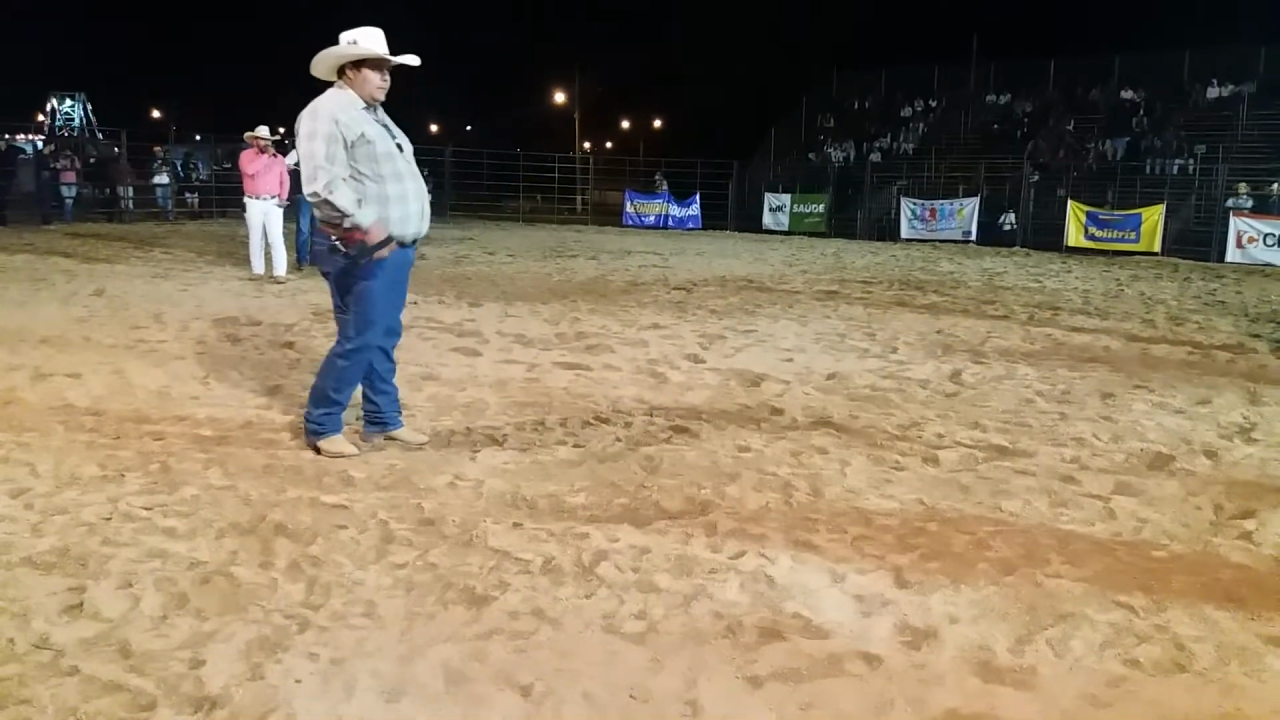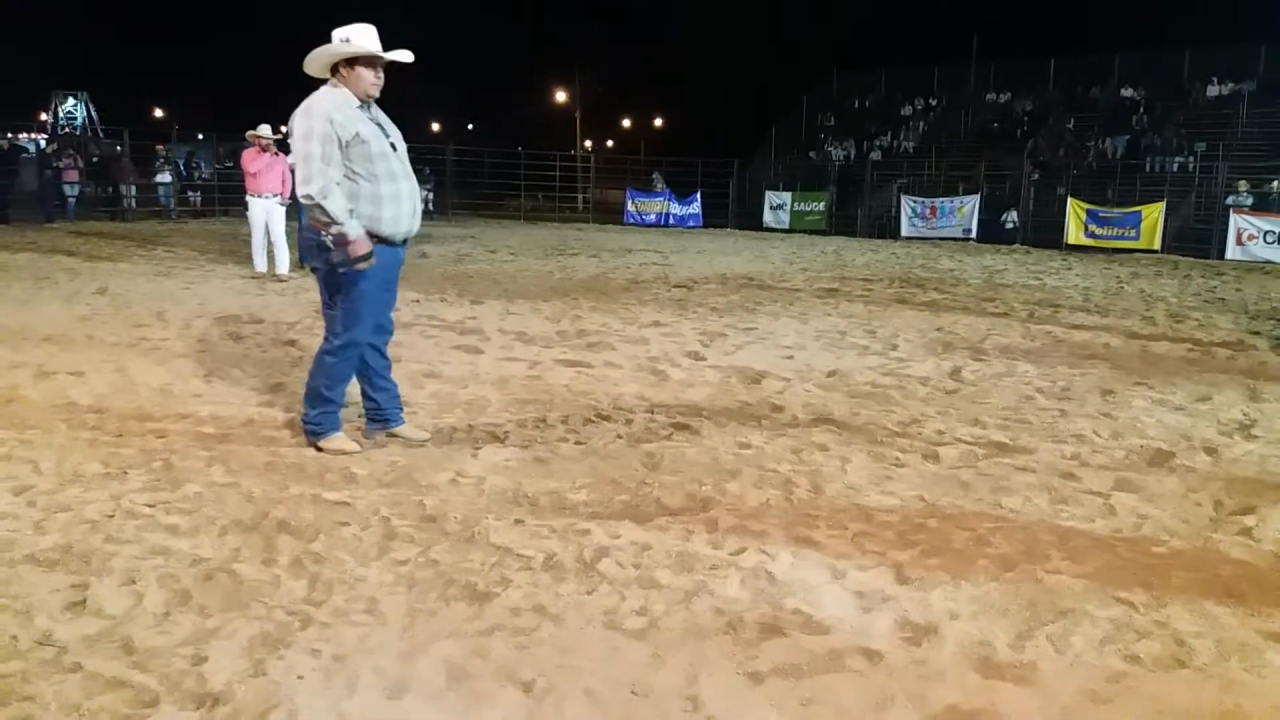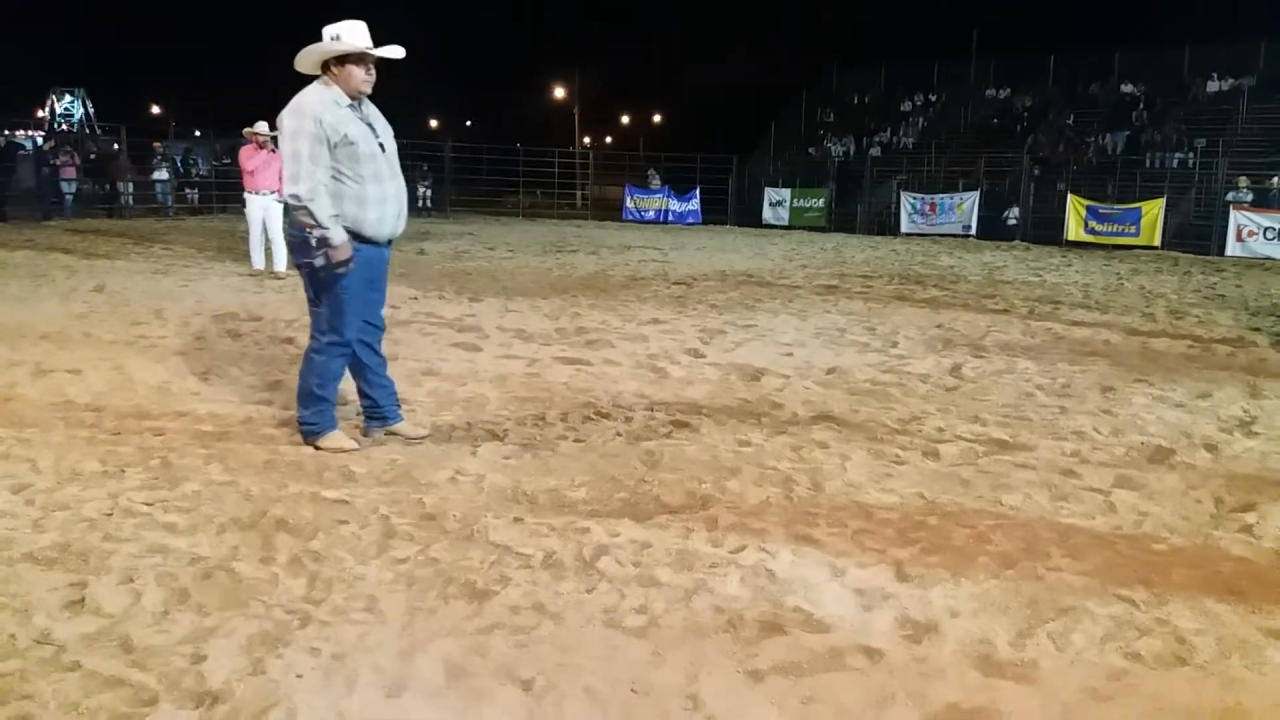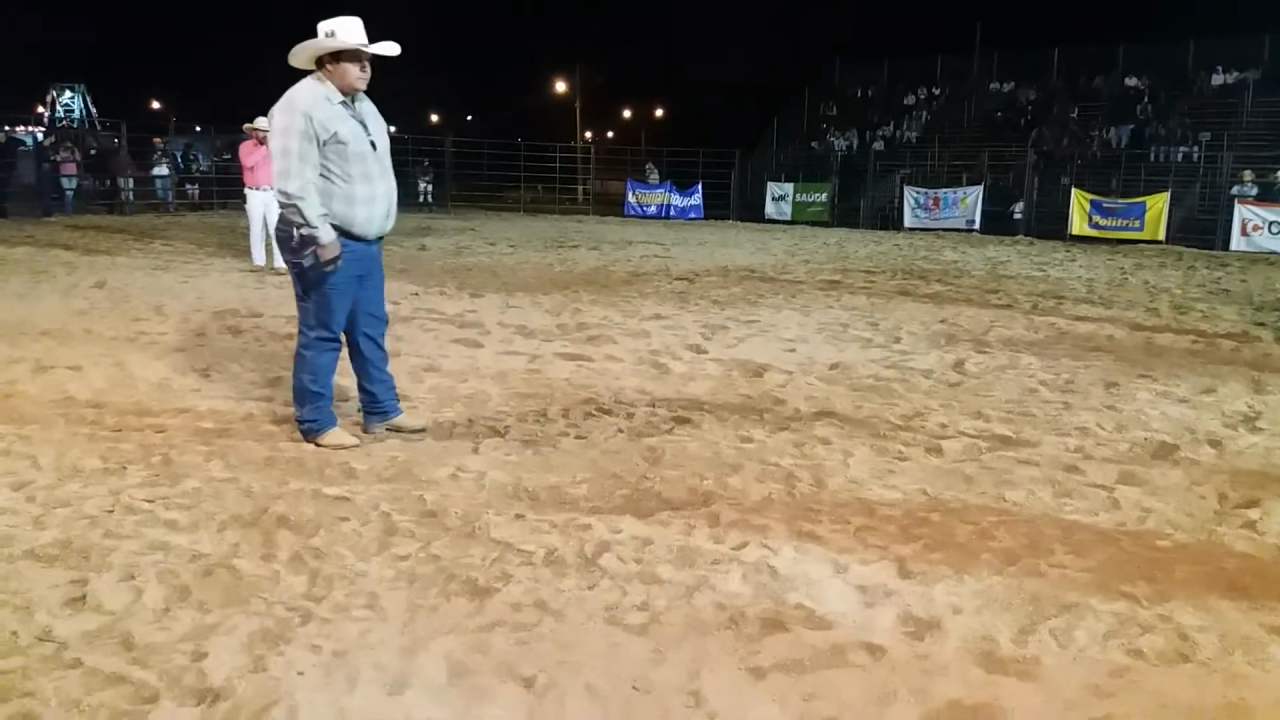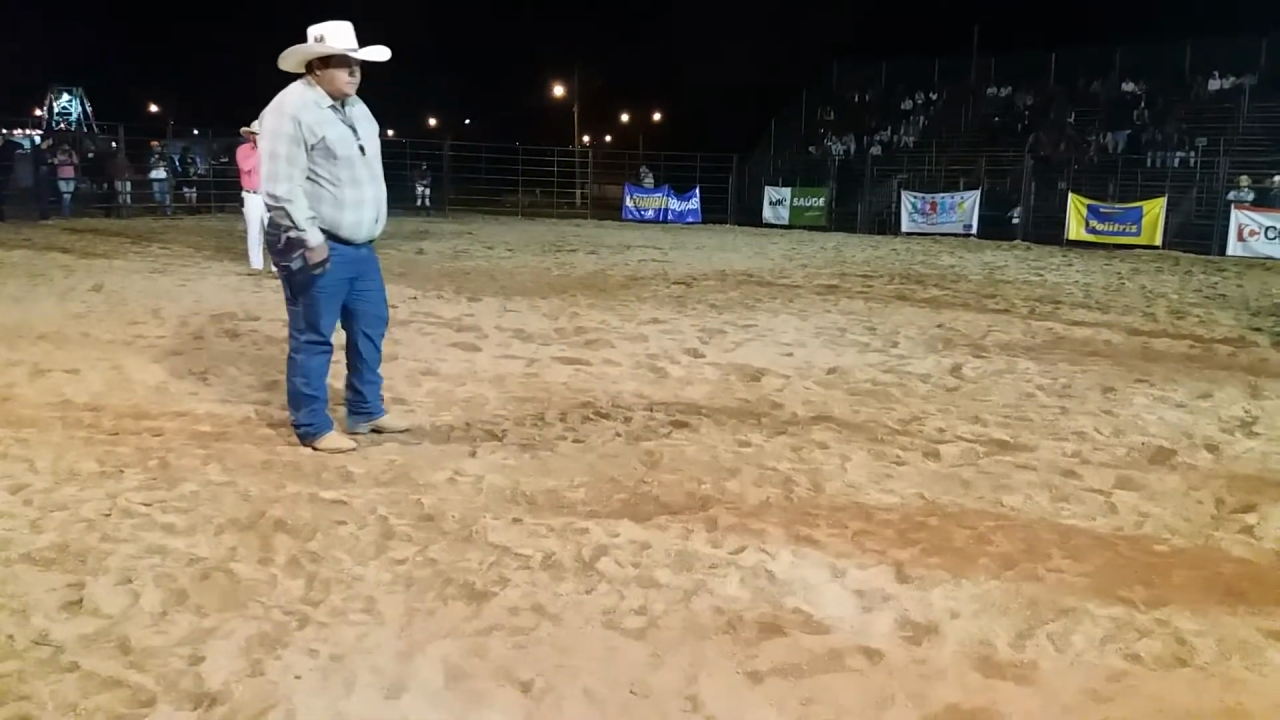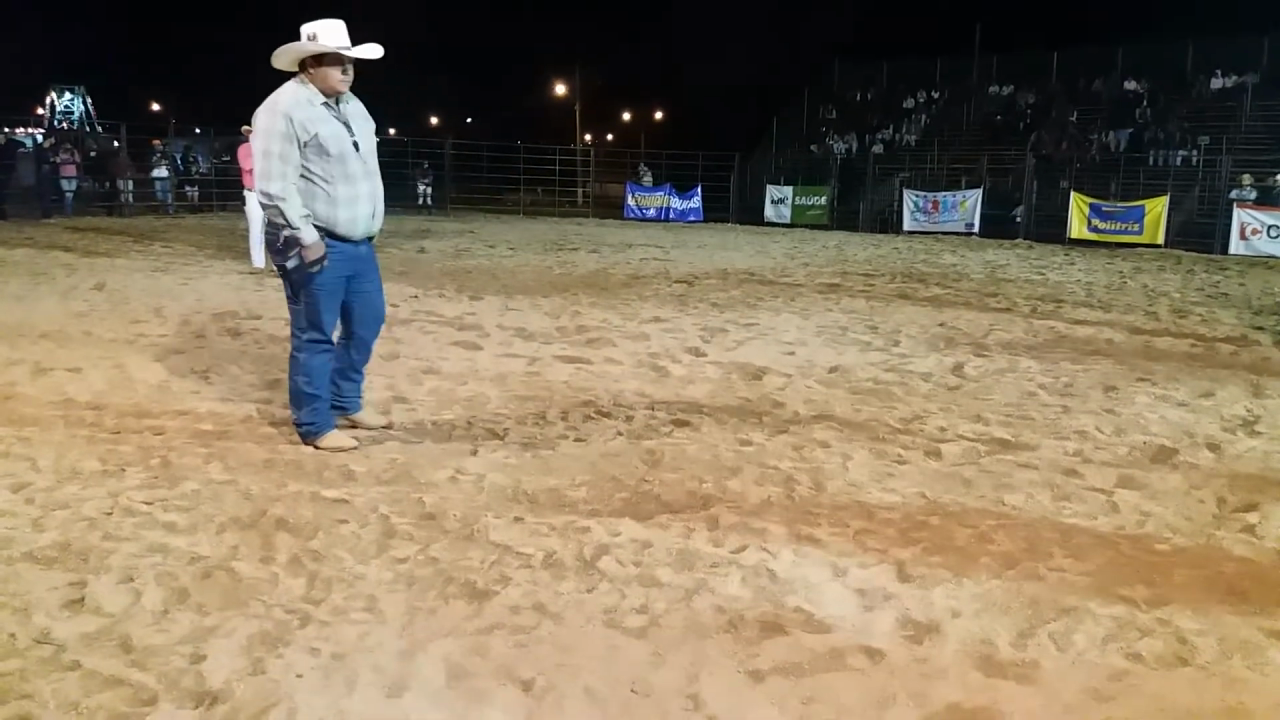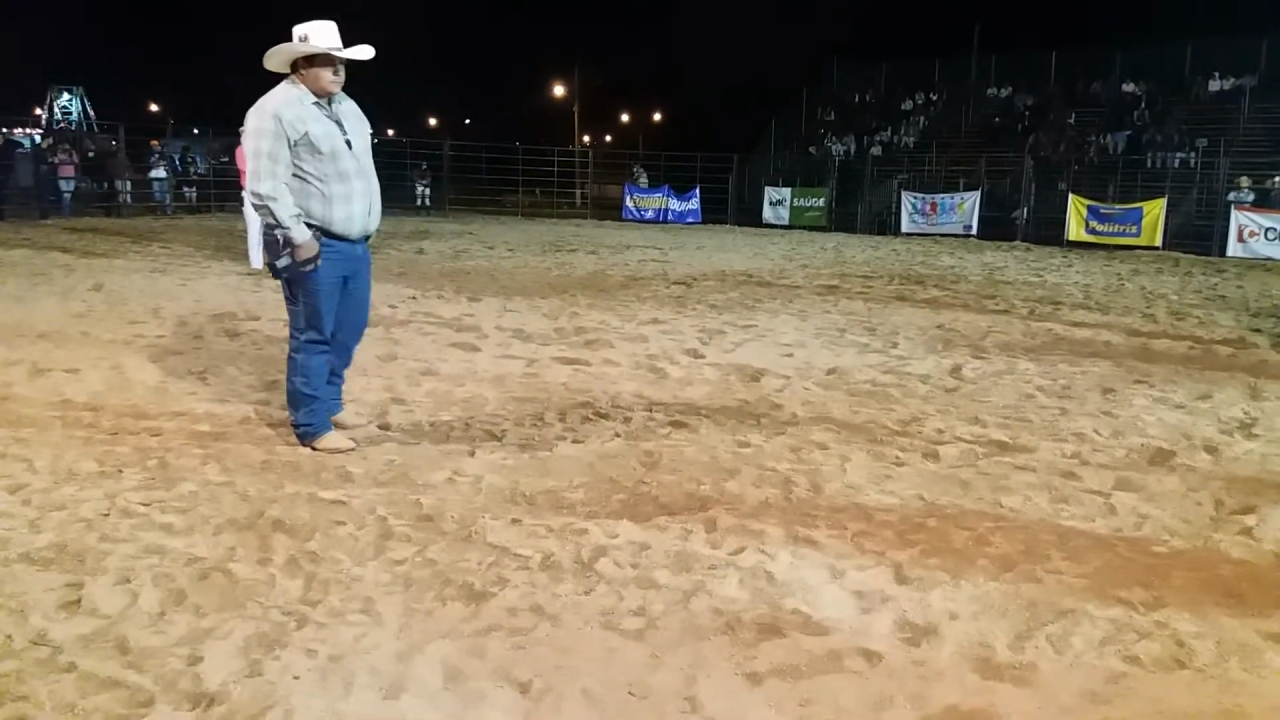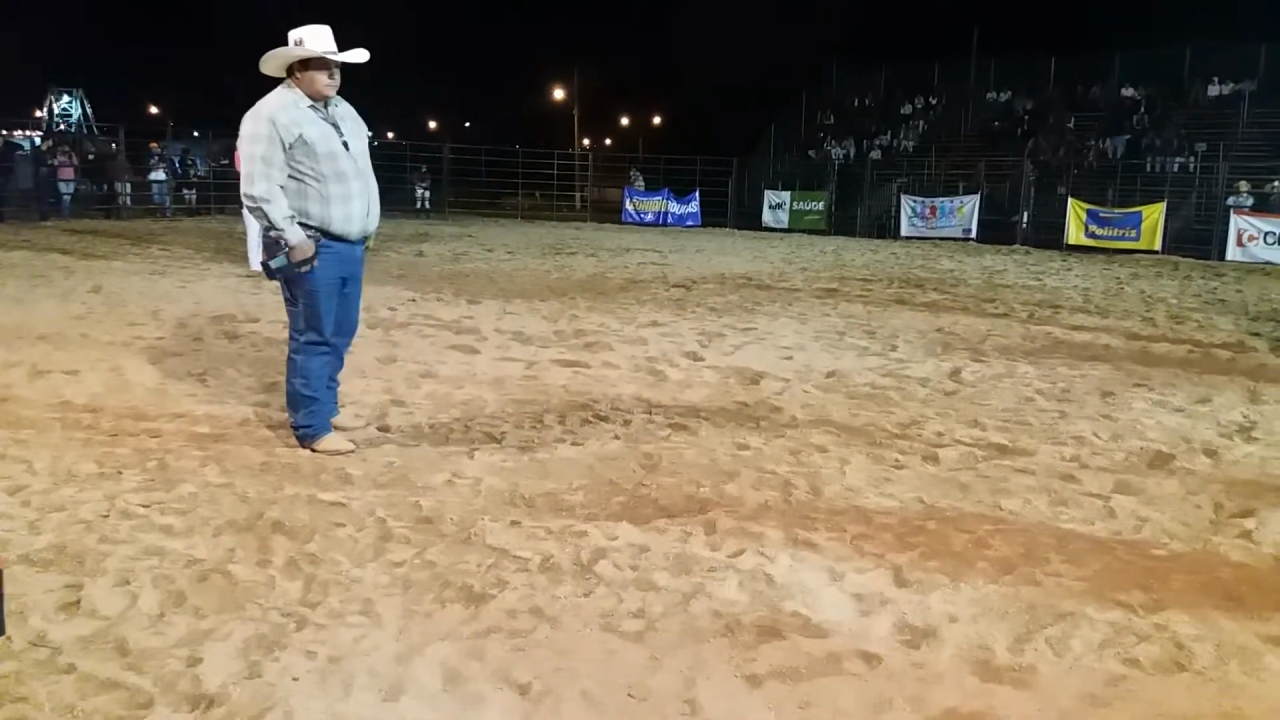
dt=0.1s
person 1, frame 1
left shoulder: (375, 115)
right shoulder: (327, 113)
right elbow: (323, 184)
left wrist: (403, 233)
right wrist: (366, 224)
left hip: (395, 248)
right hip: (357, 250)
left knee: (384, 337)
right knee: (359, 339)
left ankle: (383, 420)
right ankle: (321, 424)
person 1, frame 2
left shoulder: (370, 112)
right shoulder: (321, 112)
right elbow: (316, 187)
left wrist: (388, 236)
right wrist: (352, 236)
left hip: (386, 247)
right hip: (351, 249)
left knee: (376, 335)
right knee: (347, 338)
left ankle: (385, 417)
right ankle: (321, 426)
person 1, frame 3
left shoulder: (363, 108)
right shoulder: (310, 110)
right elbow: (304, 187)
left wrist: (377, 237)
right wrist: (334, 239)
left hip: (372, 245)
right hip: (337, 248)
left knee: (368, 332)
right knee: (334, 336)
left ankle: (383, 415)
right ankle: (317, 425)
person 1, frame 4
left shoulder: (360, 104)
right shoulder: (301, 106)
right elbow: (293, 185)
left wrist: (378, 226)
right wrist: (323, 237)
left hip: (366, 242)
right hip: (327, 243)
left knee: (369, 326)
right knee: (323, 333)
left ankle: (381, 410)
right ankle: (316, 423)
person 1, frame 5
left shoulder: (353, 107)
right shoulder: (291, 110)
right elbow: (281, 188)
left wrist: (366, 229)
right wrist: (311, 240)
left hip: (358, 245)
right hip: (316, 247)
left knee: (370, 324)
right knee: (313, 336)
left ankle: (366, 410)
right ankle: (312, 427)
person 1, frame 6
left shoulder: (351, 106)
right shoulder: (284, 110)
right elbow: (274, 186)
left wrist: (367, 228)
right wrist: (305, 238)
left hip: (358, 243)
right hip: (317, 246)
left knee: (366, 322)
right knee: (315, 334)
left ankle: (345, 403)
right ankle: (315, 425)
person 1, frame 7
left shoulder: (345, 106)
right shoulder: (276, 110)
right elbow: (265, 187)
left wrist: (364, 227)
right wrist: (298, 237)
left hip: (355, 243)
right hip: (313, 246)
left knee: (351, 326)
right knee: (314, 336)
left ankle: (329, 403)
right ankle: (312, 426)
person 1, frame 8
left shoulder: (342, 110)
right shoulder: (271, 115)
right elbow: (259, 189)
left wrist: (364, 228)
right wrist: (293, 237)
left hip: (351, 245)
right hip: (312, 248)
left knee: (341, 333)
right knee: (313, 337)
left ankle: (325, 406)
right ankle: (311, 427)
